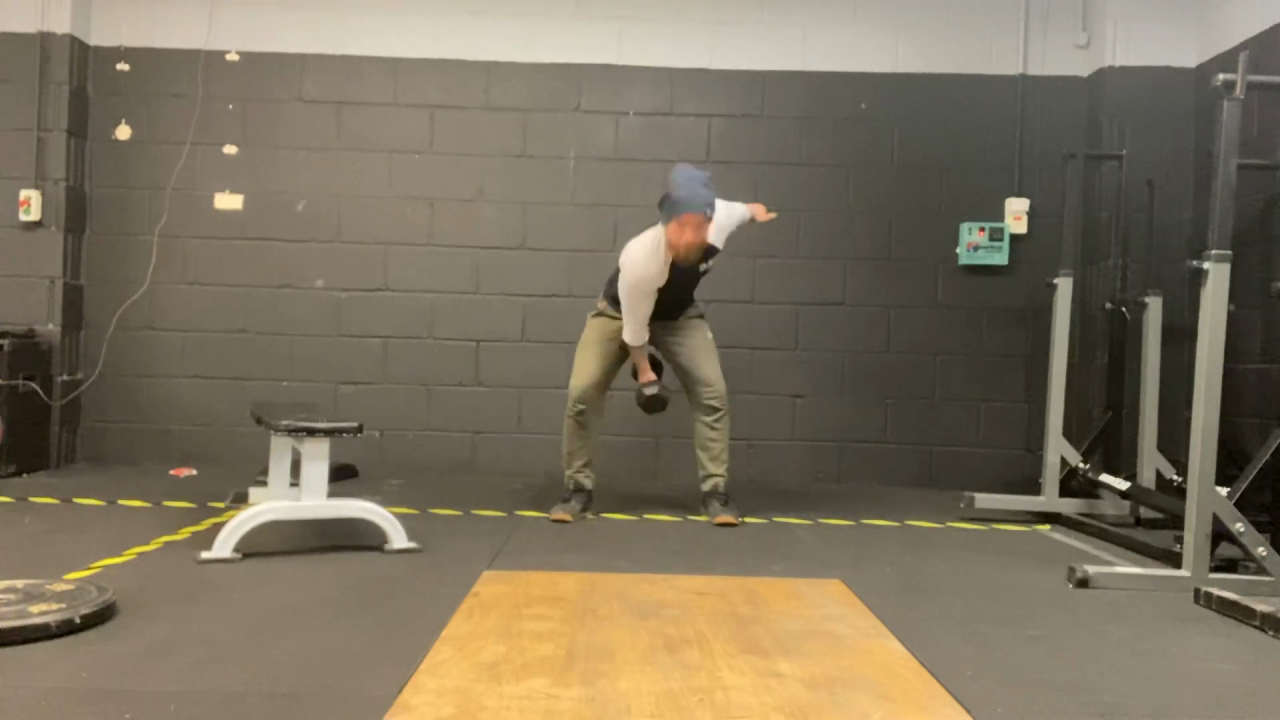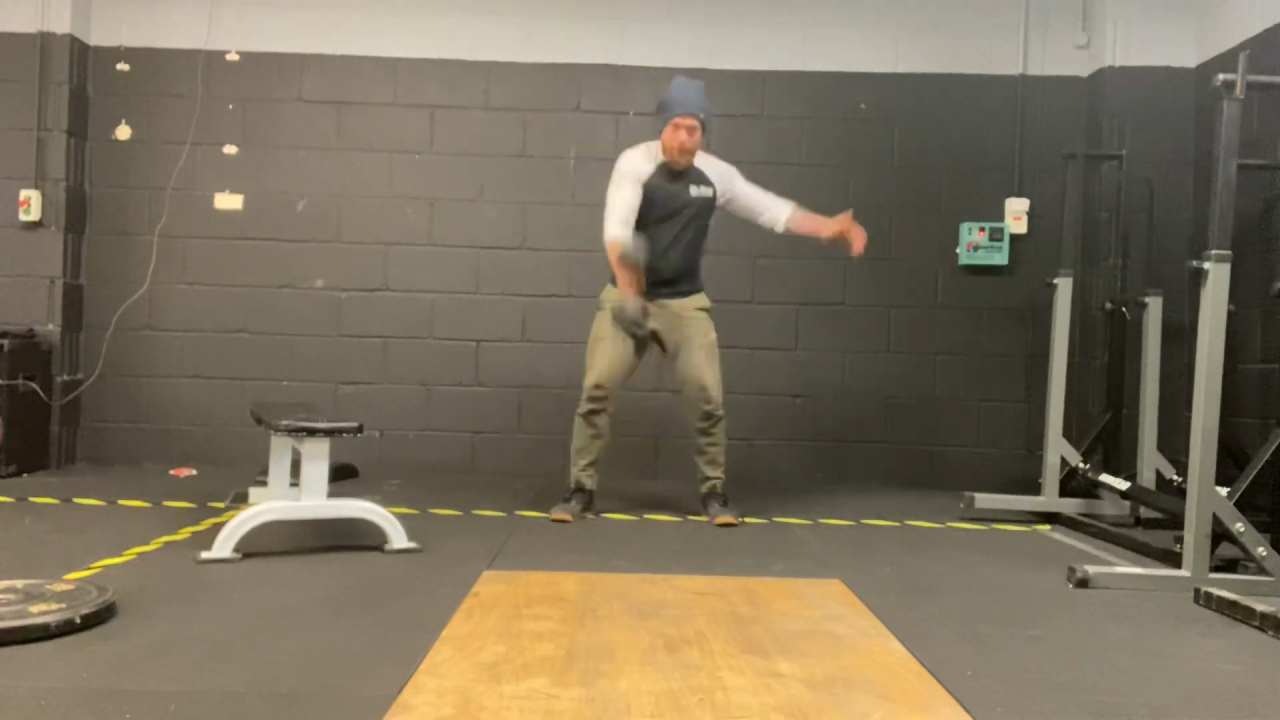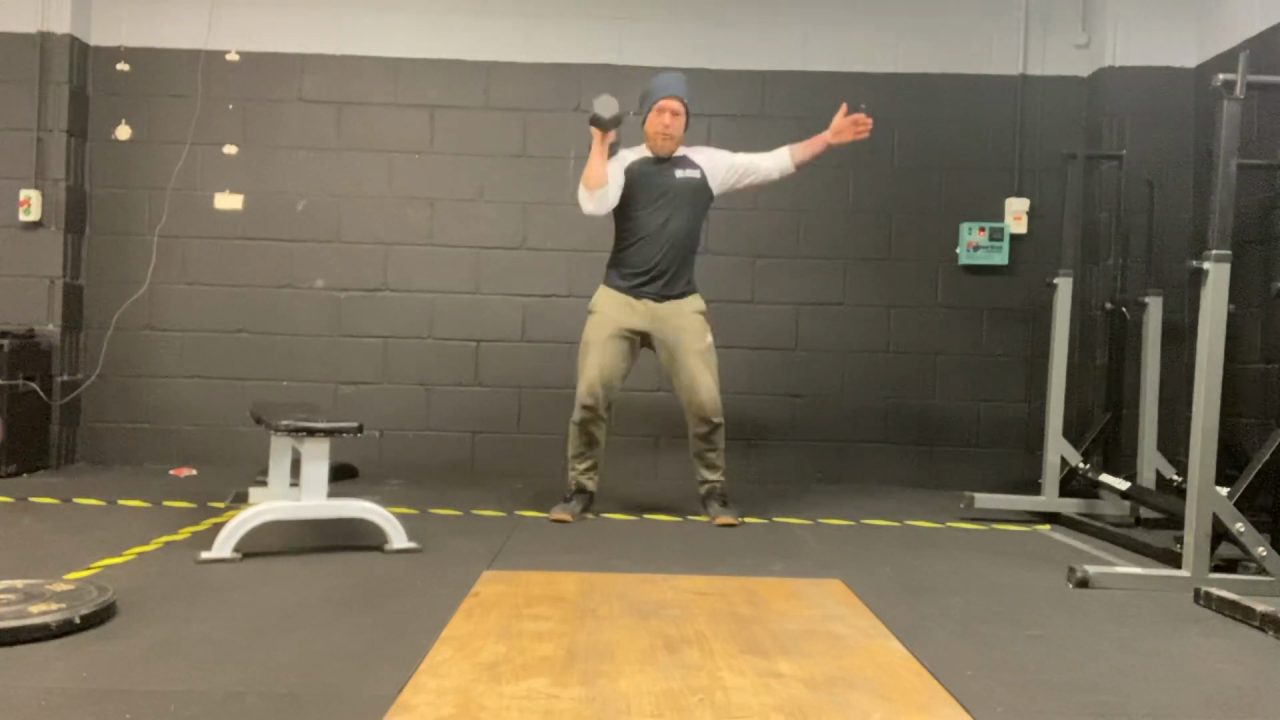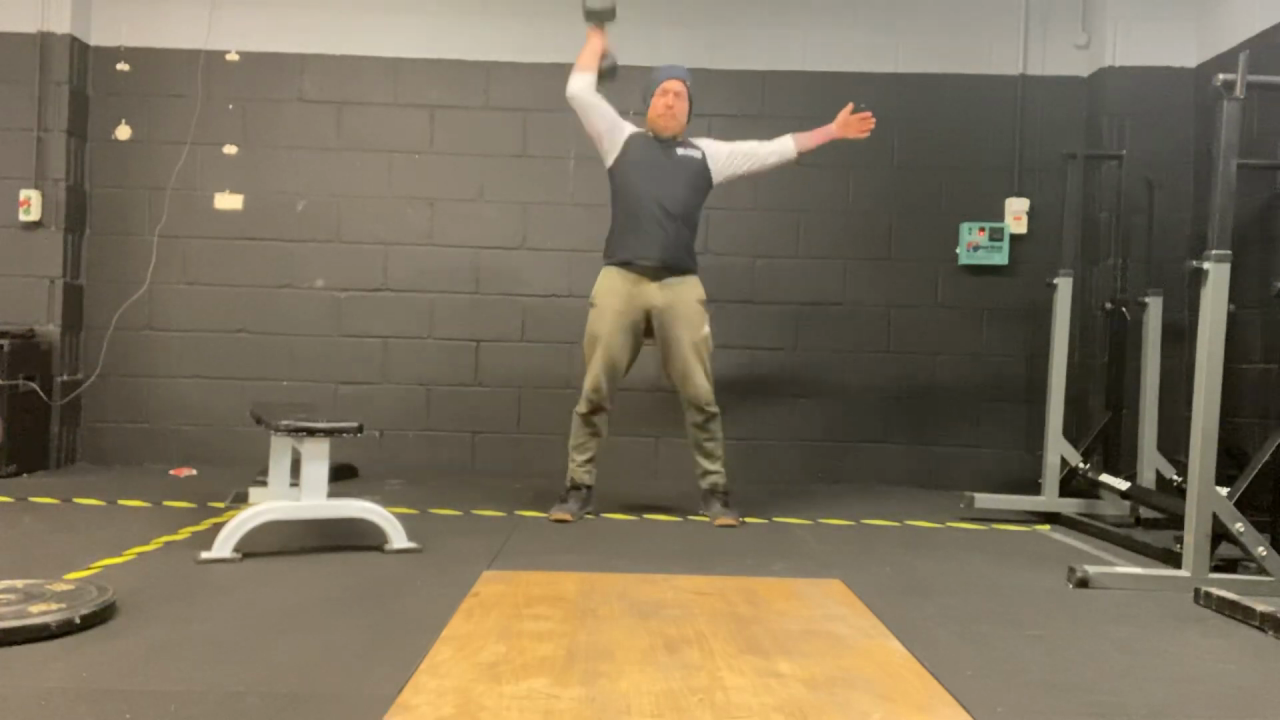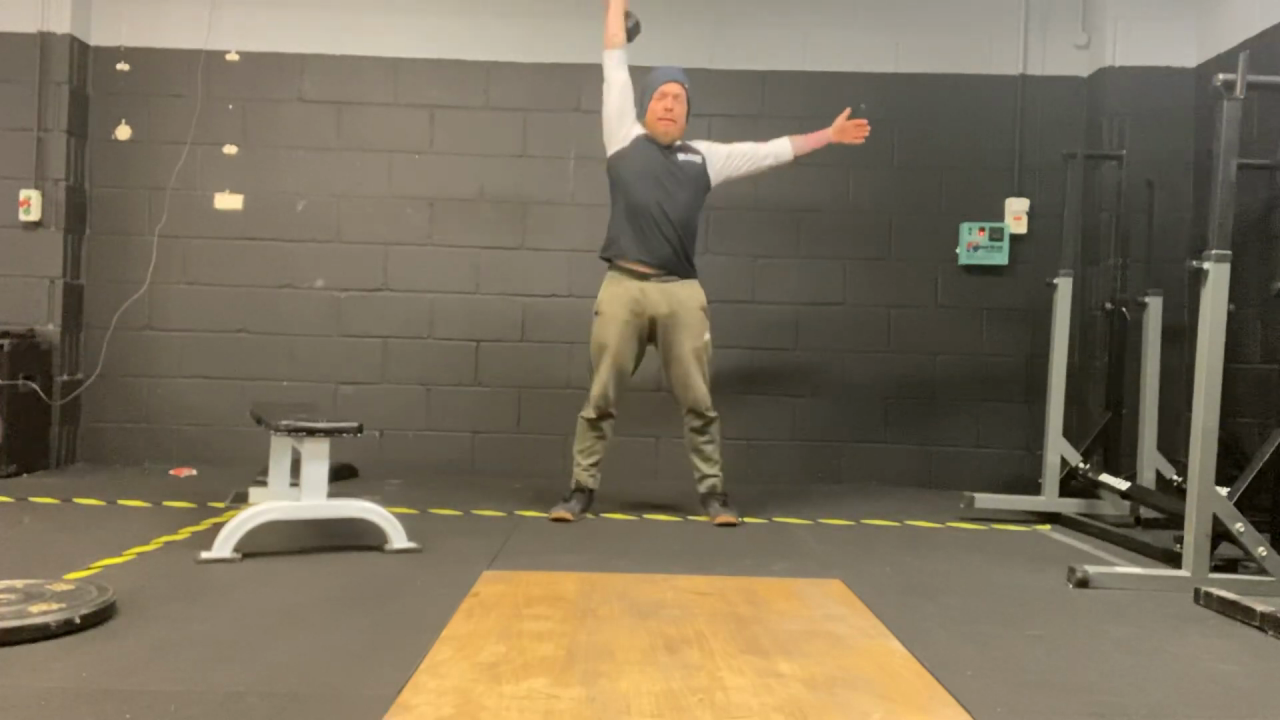
dt=0.4s
person 1, frame 1
left shoulder: (718, 217)
right shoulder: (641, 258)
right elbow: (634, 324)
left wrist: (753, 210)
right wrist: (643, 367)
left hip: (680, 315)
right hip: (620, 315)
left knee: (711, 393)
right knee: (584, 392)
left ankle: (715, 493)
right ankle: (578, 489)
person 1, frame 2
left shoulder: (715, 173)
right shoulder: (636, 162)
left elbow: (769, 208)
right elbow: (616, 229)
left wrist: (826, 227)
right wrist: (623, 271)
left hip: (685, 302)
right hip: (627, 297)
left knee: (707, 398)
right knee: (597, 391)
left ankle: (713, 493)
right ankle: (581, 490)
person 1, frame 3
left shoulder: (706, 163)
right shoulder: (623, 163)
left elbow: (771, 163)
right elbow: (593, 204)
left wrist: (827, 138)
right wrist: (600, 146)
left hip: (679, 303)
right hip: (617, 299)
left knee: (706, 403)
right knee: (590, 395)
left ankle: (713, 493)
right ankle: (580, 490)
person 1, frame 4
left shoulder: (705, 152)
right shoulder: (624, 141)
left elbow: (772, 150)
right elbow: (580, 93)
left wrist: (831, 131)
right wrist: (596, 40)
left hip: (680, 289)
right hip: (620, 283)
left knee: (699, 398)
right knee: (595, 393)
left ankle: (714, 491)
right ankle: (577, 488)
person 1, frame 5
left shoulder: (705, 157)
right shoulder: (624, 139)
left elbow: (771, 152)
right elbow: (614, 68)
left wrist: (828, 135)
left hip: (682, 293)
right hip: (623, 288)
left knee: (697, 401)
right knee: (601, 396)
left ankle: (712, 491)
right ankle: (581, 488)
